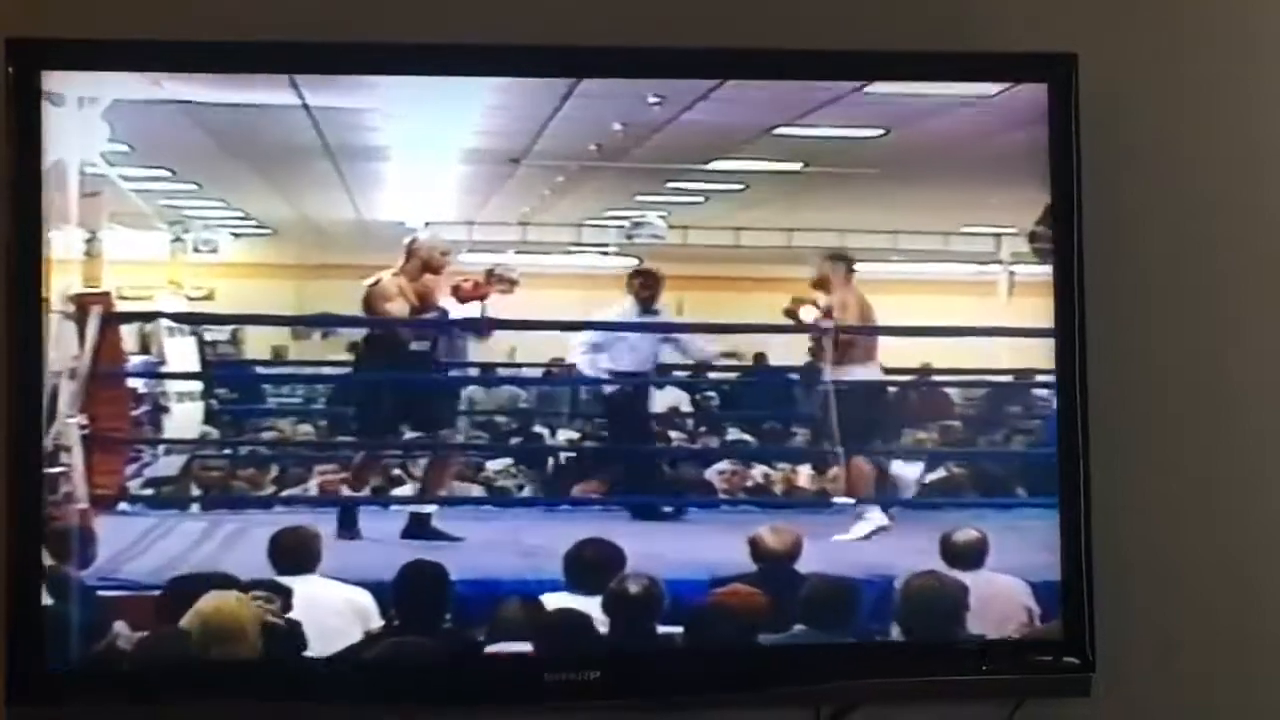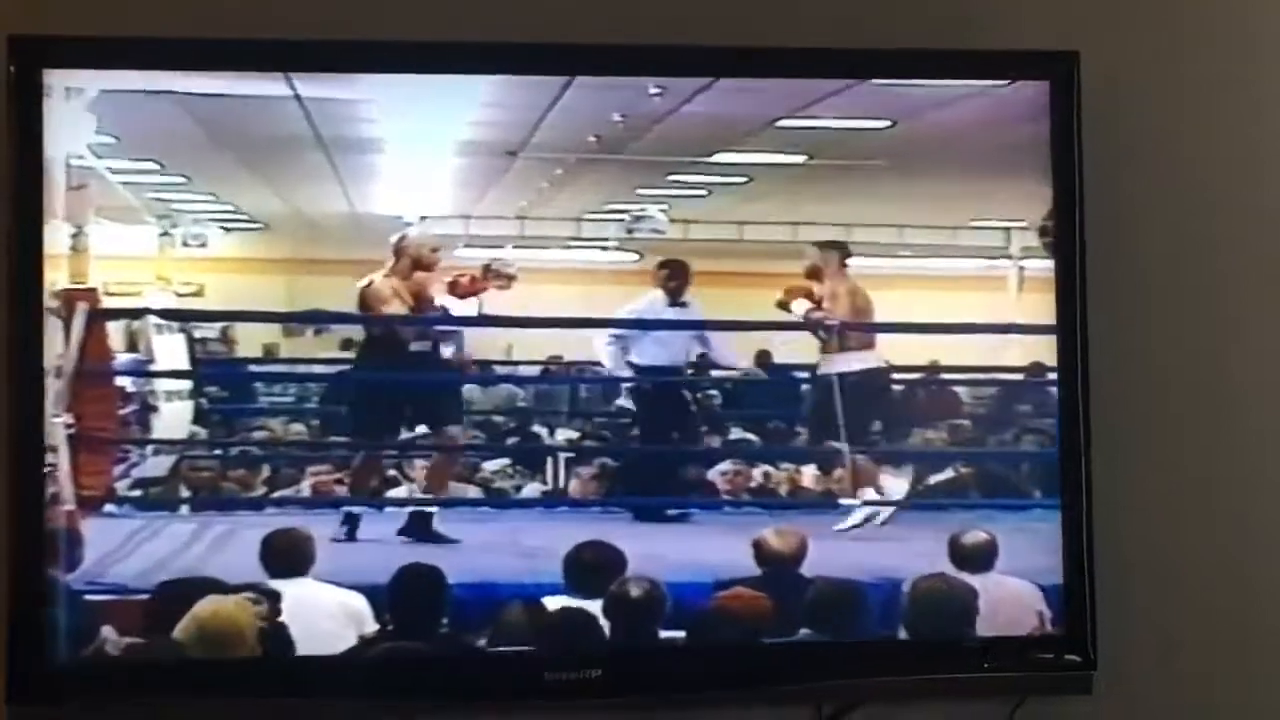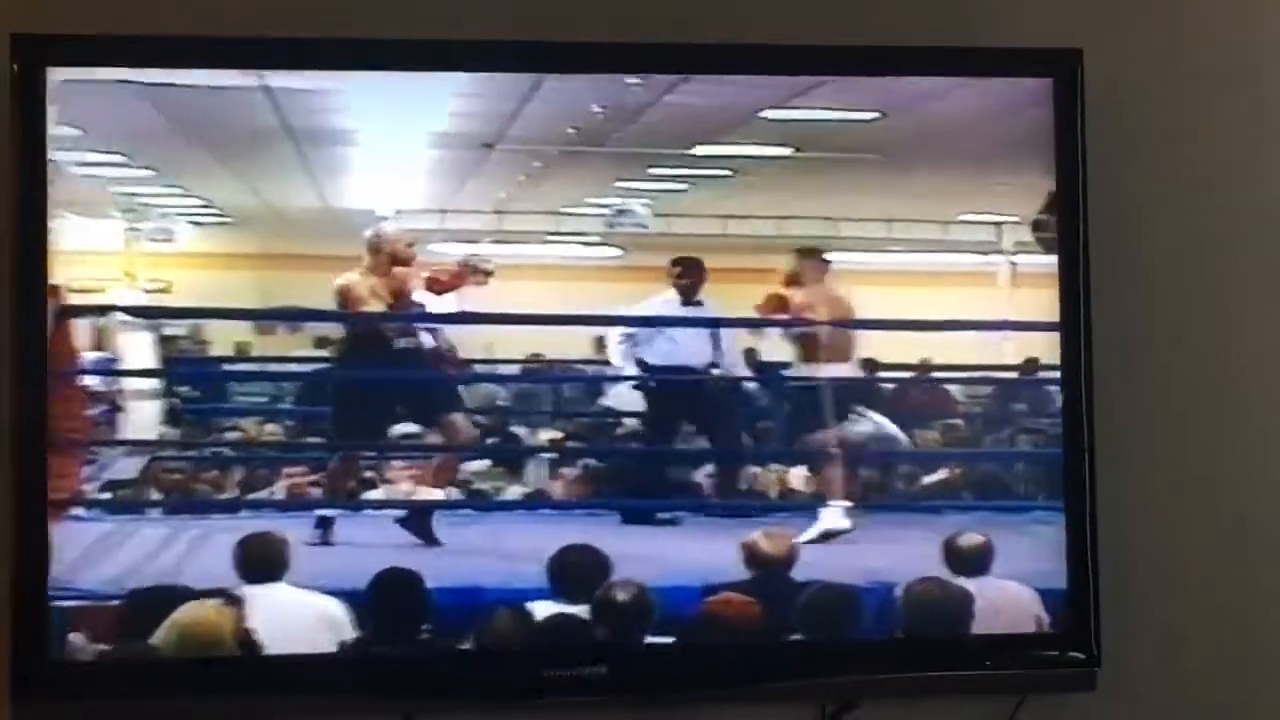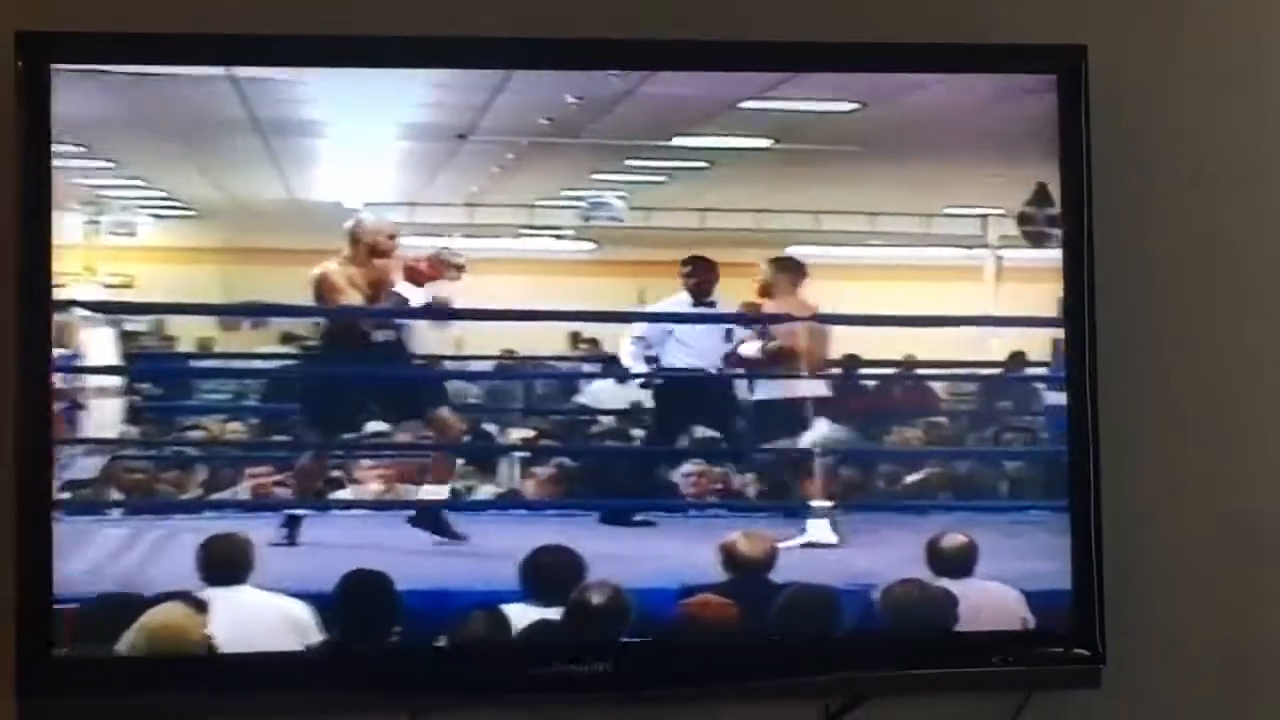
dt=0.1s
person 1, frame 1
left shoulder: (434, 283)
right shoulder: (383, 286)
left elbow: (440, 330)
right elbow: (407, 328)
right wrist: (445, 305)
left hip: (426, 367)
right hip: (390, 369)
left ankle: (419, 521)
right ankle: (347, 515)
person 1, frame 2
left shoulder: (425, 281)
right shoulder: (377, 287)
right elbow: (407, 330)
left hip: (424, 364)
right hip: (384, 368)
left knee: (453, 440)
right knee: (376, 448)
left ankle: (420, 521)
right ankle: (350, 520)
person 1, frame 3
left shoulder: (406, 276)
right shoulder: (354, 285)
right elbow: (389, 327)
right wrist: (421, 298)
left hip: (414, 361)
right hip: (369, 369)
left knee: (463, 435)
right knee: (355, 451)
person 1, frame 4
left shoulder: (389, 267)
right shoulder: (331, 274)
right elbow: (364, 320)
right wrist: (402, 289)
left hip: (389, 356)
right hip: (345, 360)
left knee: (450, 426)
right knee: (325, 444)
left ankle: (431, 510)
right ankle: (293, 518)
person 2, frame 1
left shoulder: (846, 298)
right shoulder: (843, 301)
left elbow: (846, 333)
right elbow: (826, 346)
left wrist: (814, 318)
right wrist: (808, 319)
left hip: (852, 382)
right hip: (863, 381)
left knee: (851, 451)
right knee: (853, 450)
person 2, frame 2
left shoulder: (835, 288)
right shoulder: (841, 290)
left elbow: (836, 322)
left wrist: (804, 311)
right wrist: (806, 311)
left hip: (848, 371)
right hip: (861, 370)
left knee: (839, 442)
right knee: (851, 442)
person 2, frame 3
left shoulder: (808, 297)
right shoulder: (835, 299)
left elbow: (817, 333)
left hip: (818, 380)
right hip: (843, 379)
right knee: (824, 449)
person 2, frame 4
left shoulder: (777, 308)
right shoulder: (807, 311)
left elbow: (789, 345)
left wrist: (754, 348)
left hip: (783, 394)
right hip: (813, 392)
person 3, frame 1
left shoulder: (659, 319)
right shoulder: (616, 317)
left elbow: (686, 344)
right elbow: (580, 348)
left wrist: (717, 354)
right wrist: (604, 380)
left hip: (639, 385)
right hip: (621, 386)
right knee: (638, 441)
person 3, frame 2
left shoulder: (691, 312)
right shoulder: (641, 309)
left elbow: (711, 345)
right elbow: (610, 340)
left wrist: (742, 367)
right wrist: (624, 374)
left hip: (672, 381)
right hip: (647, 380)
left knee: (689, 437)
right knee: (658, 441)
person 3, frame 3
left shoulder: (710, 311)
right shoulder: (655, 308)
left elbow: (725, 350)
right elbow: (620, 338)
left wrist: (747, 378)
right wrist: (631, 371)
left hip: (700, 382)
right hip: (668, 381)
left knee: (729, 439)
right knee: (658, 443)
person 3, frame 4
right shoulder: (667, 310)
left elbow: (735, 351)
right elbow: (633, 341)
right wrist: (640, 370)
left hip: (715, 385)
right hip: (677, 384)
left knee: (743, 442)
right knee: (658, 445)
